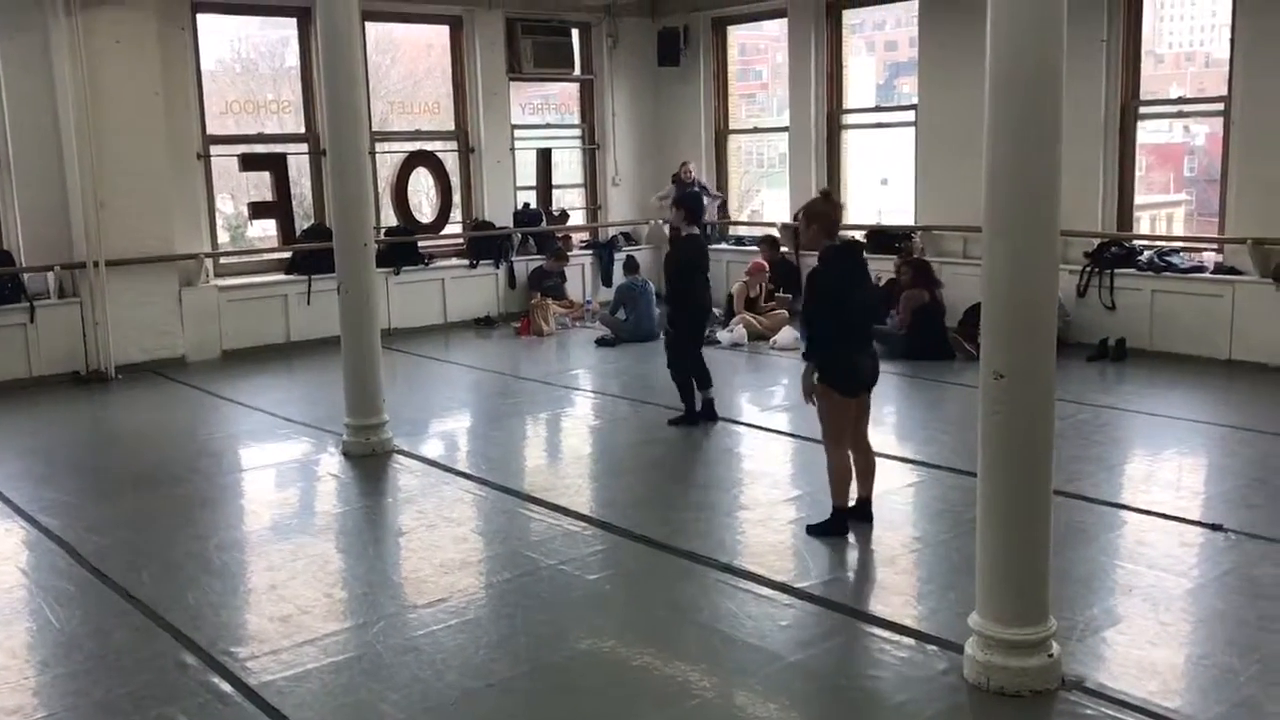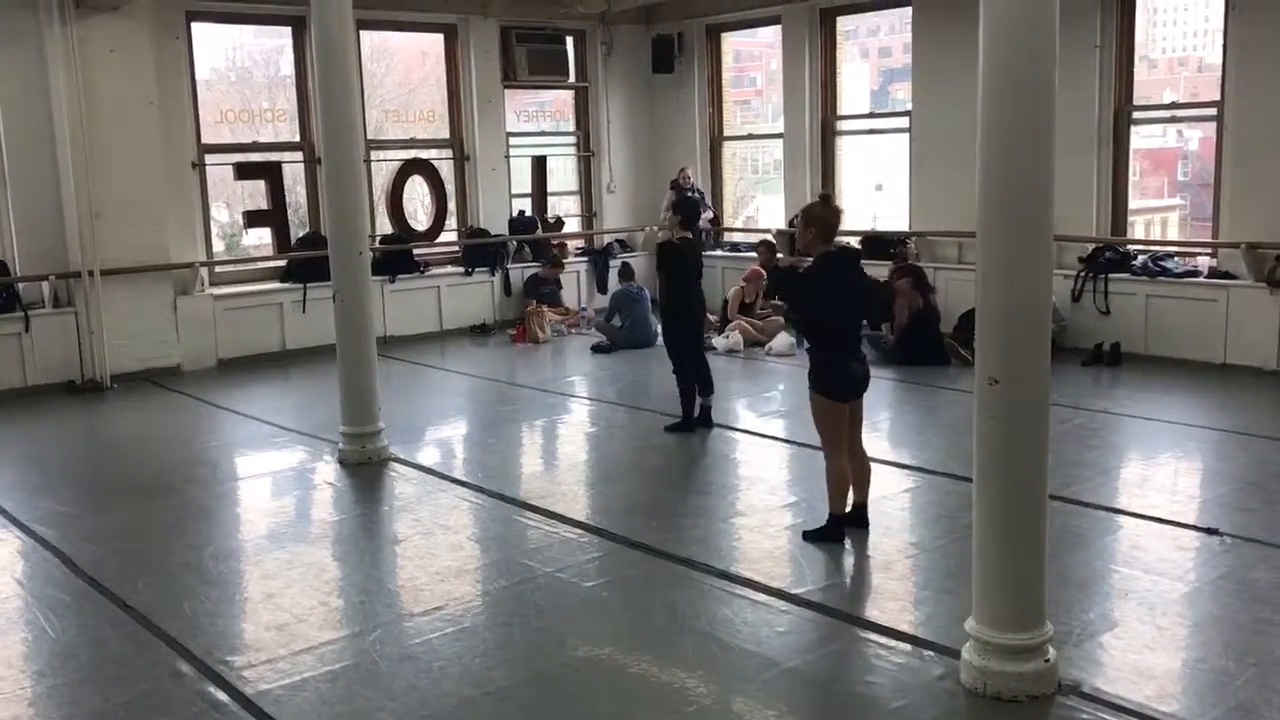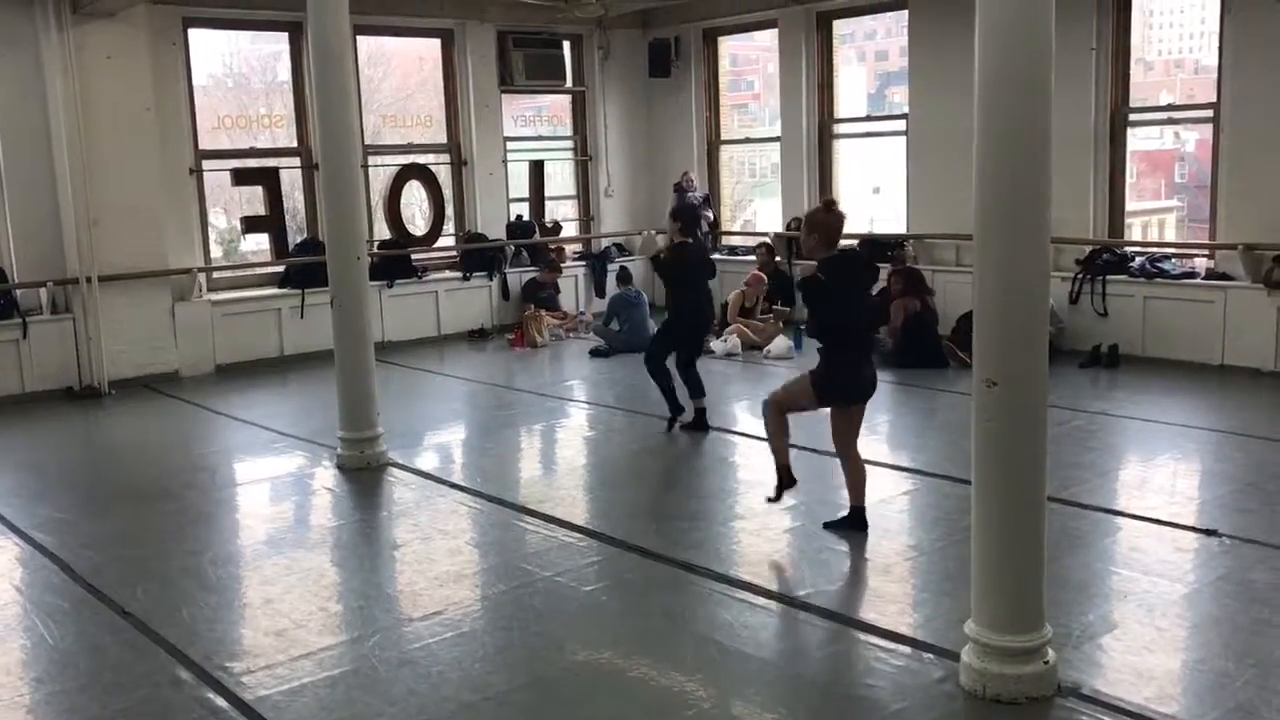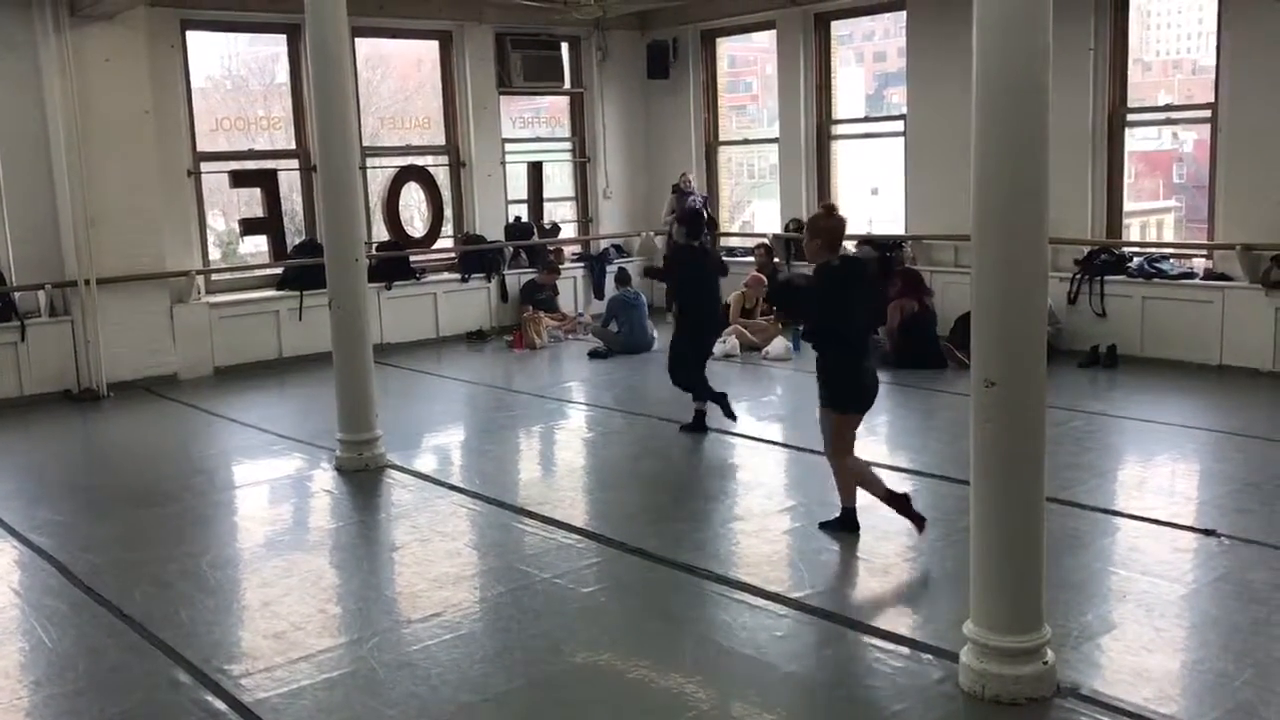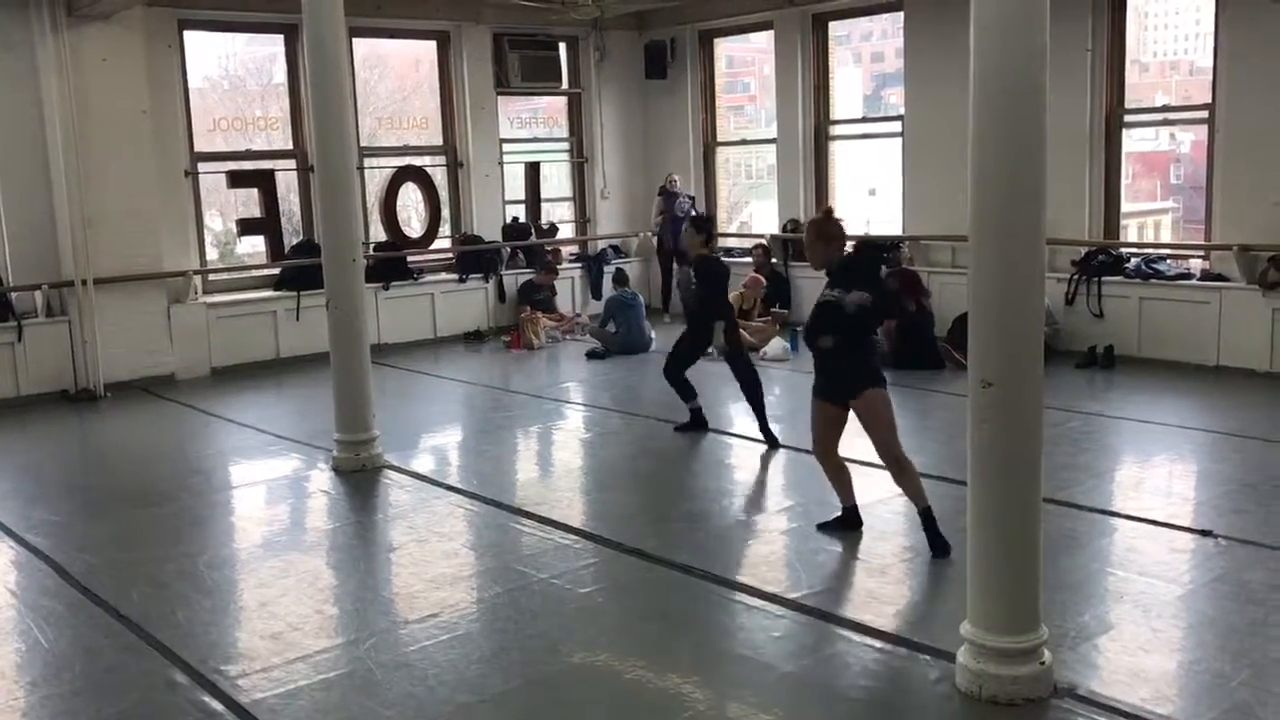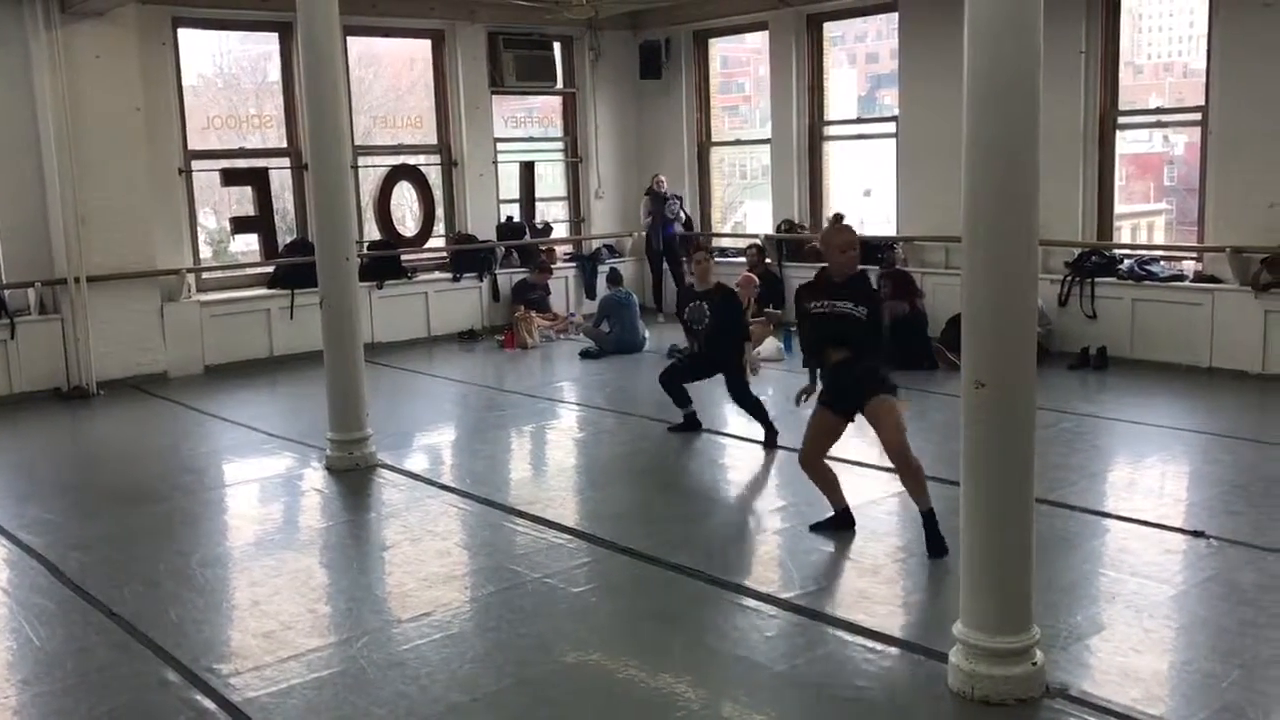
dt=0.3s
person 1, frame 1
left shoulder: (823, 273)
right shoulder: (853, 261)
left elbow: (820, 327)
left wrist: (810, 369)
left hip: (839, 364)
right hip: (865, 359)
left knee: (835, 444)
right knee: (859, 440)
left ankle: (839, 518)
right ankle: (862, 506)
person 1, frame 2
left shoulder: (818, 275)
right shoulder: (849, 266)
left elbow: (801, 311)
left wrist: (790, 273)
left hip: (830, 368)
right hip: (854, 364)
left knee: (835, 452)
right knee: (853, 446)
left ankle: (835, 524)
right ankle: (859, 513)
person 1, frame 3
left shoulder: (827, 280)
right shoulder: (853, 268)
left elbow: (818, 329)
left wrist: (808, 283)
left hip: (838, 373)
right hip: (863, 373)
left knee: (774, 405)
right knee: (846, 446)
left ankle: (784, 474)
right ankle: (856, 515)
person 1, frame 4
left shoulder: (824, 283)
right shoulder: (859, 272)
left elbow: (814, 332)
left hip: (840, 370)
right hip: (860, 375)
left knee: (839, 456)
right knee: (837, 451)
left ankle: (899, 503)
right ankle: (848, 516)
person 1, frame 5
left shoulder: (864, 276)
right shoulder: (833, 283)
right elbow: (812, 331)
left hip: (863, 374)
right hip: (827, 376)
left knee: (891, 453)
right knee: (824, 450)
left ankle: (929, 523)
right ankle: (850, 515)
person 1, frame 6
left shoulder: (865, 292)
right shoulder: (806, 294)
left elbow: (873, 343)
right elbow: (809, 342)
right wrist: (814, 379)
left hip: (871, 383)
right hip: (835, 388)
left knee: (900, 452)
right knee: (808, 457)
left ankle: (930, 523)
right ankle: (842, 516)
person 2, frame 1
left shoulder: (683, 245)
right shoulder: (698, 241)
left elbow: (678, 282)
left hip: (684, 309)
right hip: (701, 306)
left knee: (678, 361)
right knee: (693, 356)
left ankle: (690, 413)
right ankle: (708, 407)
person 2, frame 2
left shoulder: (675, 248)
right shoulder: (693, 245)
left wrist: (664, 245)
left hip: (677, 313)
right hip: (695, 309)
left knee: (683, 366)
right knee: (697, 360)
left ankle: (688, 419)
right ankle: (705, 414)
person 2, frame 3
left shoulder: (675, 254)
right shoulder: (699, 253)
right elbow: (710, 271)
left wrist: (658, 256)
left hip: (685, 318)
right hip: (704, 316)
left knee: (653, 359)
right knee: (687, 365)
left ankle: (674, 407)
right ankle: (700, 417)
person 2, frame 4
left shoulder: (677, 255)
right shoulder: (708, 253)
left elbow: (666, 275)
right elbow: (723, 270)
left wrist: (648, 271)
left hip: (692, 321)
right hip: (713, 320)
left knee: (680, 374)
right knee: (694, 368)
left ankle: (715, 397)
right ankle: (699, 418)
person 2, frame 5
left shoulder: (713, 265)
right shoulder: (692, 264)
left elbow: (720, 300)
left wrist: (719, 331)
left hip: (718, 328)
right hip: (697, 328)
left knee: (745, 374)
right knee: (672, 370)
left ankle: (764, 426)
right ankle: (697, 417)
person 2, frame 6
left shoulder: (726, 294)
right shoulder: (685, 295)
left elbow: (741, 325)
left wrist: (748, 353)
right wrist: (692, 348)
left hip: (730, 352)
right hip: (705, 354)
left knee: (740, 394)
right knee: (667, 378)
left ankle: (769, 428)
right ankle: (691, 419)
